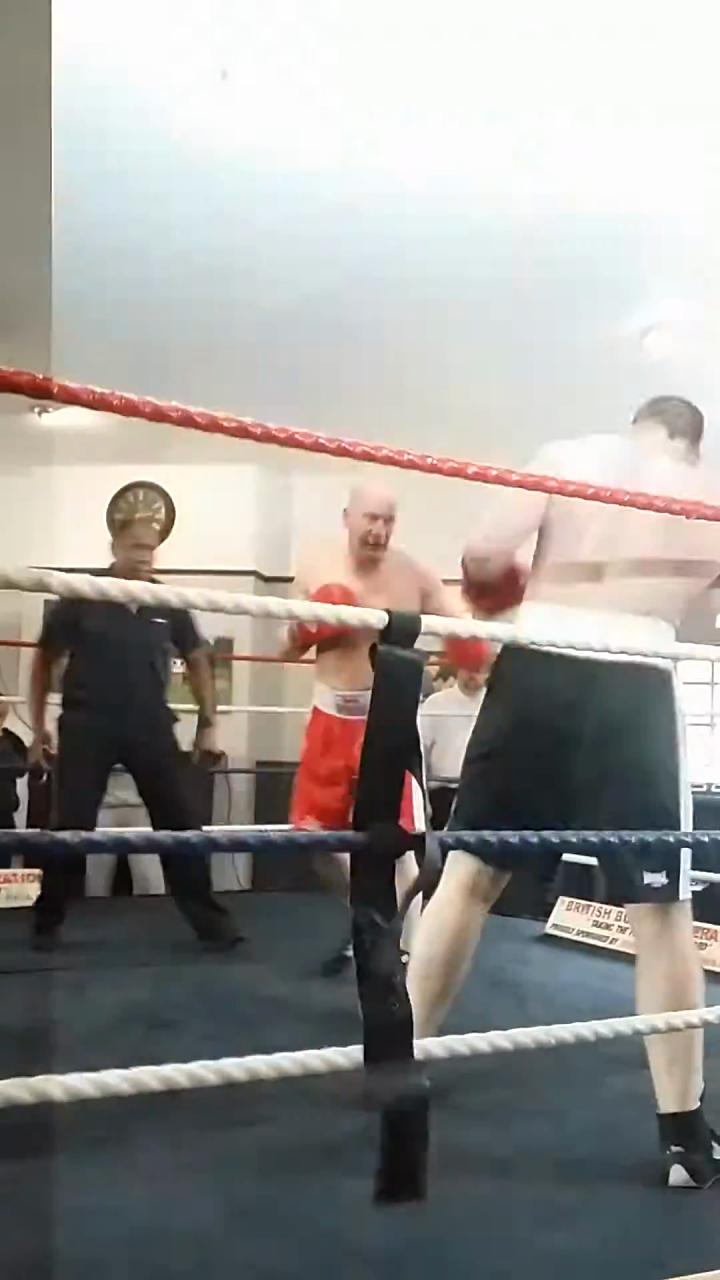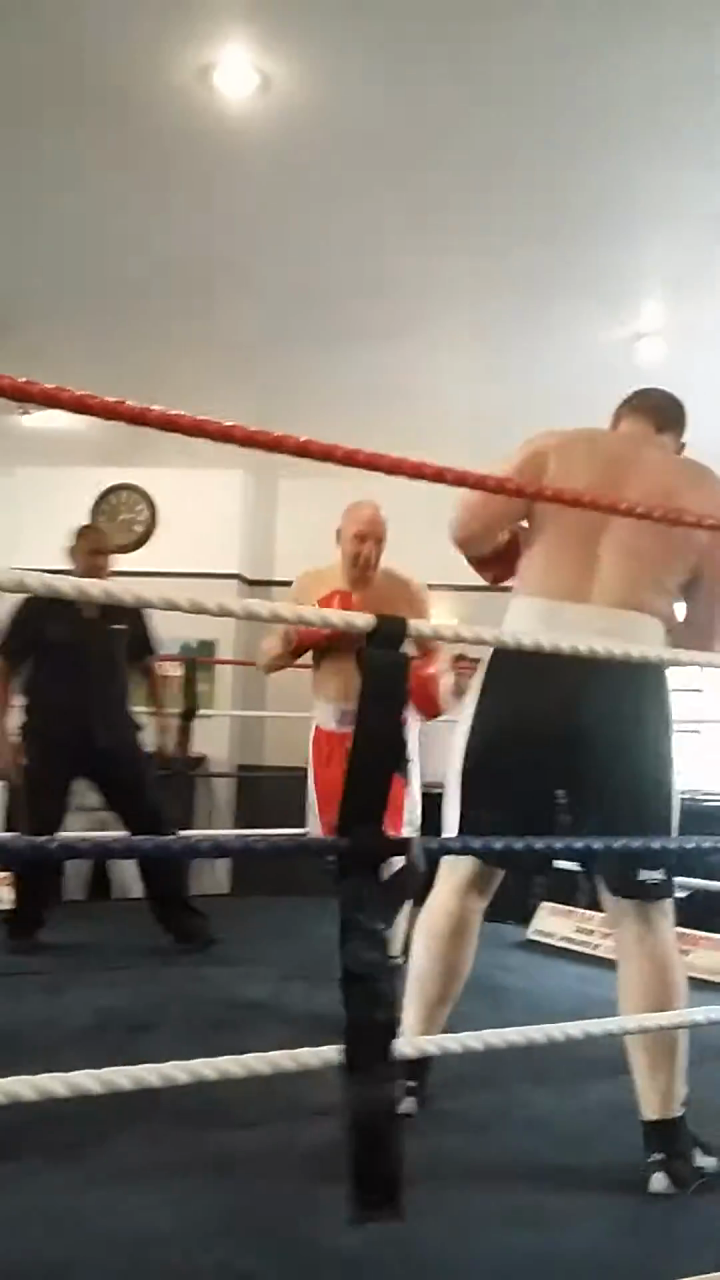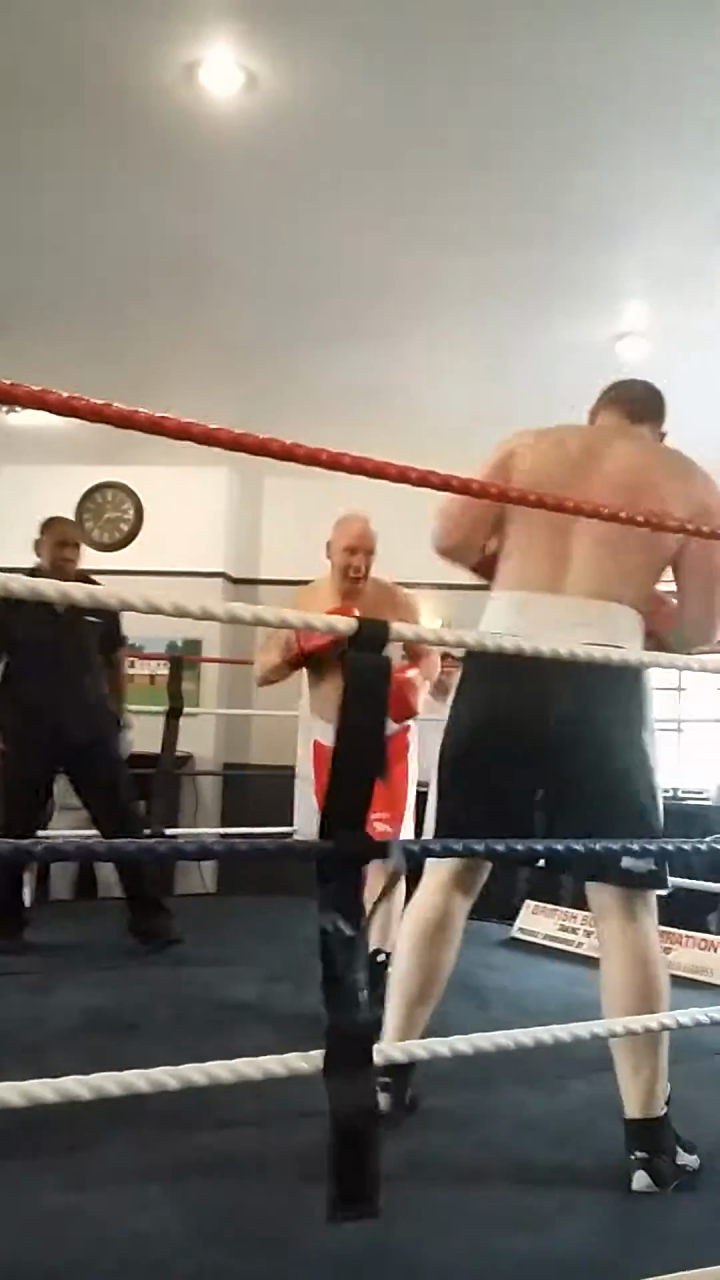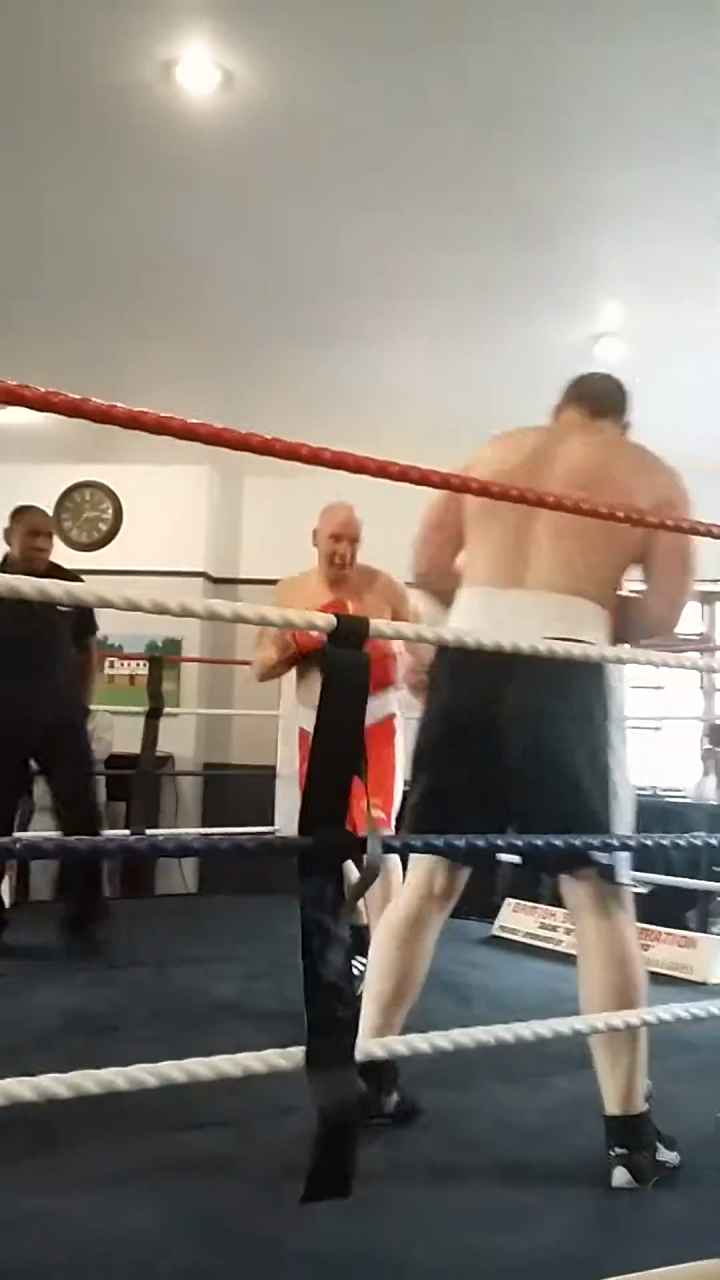
dt=0.1s
person 1, frame 1
left shoulder: (575, 457)
left elbow: (484, 561)
left wrist: (500, 595)
left hip: (534, 672)
right hip: (632, 689)
left knee: (470, 875)
person 1, frame 2
left shoulder: (557, 447)
left elbow: (471, 531)
left hip: (526, 666)
right hip: (624, 685)
left knee: (466, 873)
right knee: (644, 916)
left ankle: (405, 1067)
person 1, frame 3
left shoulder: (531, 446)
left elbow: (451, 537)
left hip: (499, 662)
right hip: (599, 673)
left knee: (450, 874)
right knee: (624, 906)
left ankle: (388, 1069)
right ankle: (649, 1136)
person 1, frame 4
left shoulder: (498, 451)
right shoulder: (653, 475)
left elbow: (428, 567)
right elbow: (663, 611)
left hip: (467, 659)
right hip: (563, 669)
left knee: (430, 875)
right knee: (599, 901)
left ankle: (369, 1071)
right ankle: (628, 1133)
person 2, frame 1
left shoulder: (414, 576)
right shoulder: (316, 571)
right elbow: (289, 647)
left wrist: (473, 647)
right wrist: (311, 632)
right hip: (331, 716)
right knee: (315, 834)
person 2, frame 2
left shoulder: (404, 591)
right shoulder: (309, 587)
left elbow: (433, 652)
right elbow: (267, 659)
left wrist: (437, 677)
right wrist: (308, 637)
right hip: (332, 731)
person 2, frame 3
left shoulder: (397, 602)
right shoulder: (301, 602)
left elbow: (428, 660)
right elbow: (262, 672)
left wrist: (416, 685)
right wrist: (303, 648)
left hip: (386, 740)
right hip: (327, 742)
right ankle: (377, 942)
person 2, frame 4
left shoulder: (385, 587)
right shoulder: (290, 593)
right elbow: (262, 668)
left wrist: (399, 659)
right wrist: (300, 646)
left hip: (374, 726)
right hip: (317, 730)
left knee: (378, 835)
right ankle: (363, 928)
person 3, frame 1
left shoulder: (168, 604)
right shoulder: (80, 601)
left elbow: (197, 661)
right elbow: (45, 658)
left wrist: (207, 722)
right wrist: (38, 725)
left hip: (148, 726)
right hip: (88, 724)
left knee: (179, 819)
right knee: (71, 822)
left ankle: (206, 917)
right ankle: (47, 921)
person 3, frame 2
left shoulder: (126, 610)
right shoulder: (40, 607)
left elbow: (148, 667)
left wrist: (162, 726)
left hip: (111, 733)
right hip: (51, 734)
left knee: (150, 821)
right knee: (39, 830)
left ankle: (180, 918)
person 3, frame 3
left shoulder: (97, 600)
left elbow: (115, 660)
left wrist: (117, 718)
left hip: (88, 731)
left knee: (123, 821)
left ankle: (148, 917)
person 3, frame 4
left shoulder: (70, 588)
left elbow: (86, 647)
left wrist: (81, 706)
left hip: (60, 721)
left knee: (82, 816)
left ankle: (83, 915)
